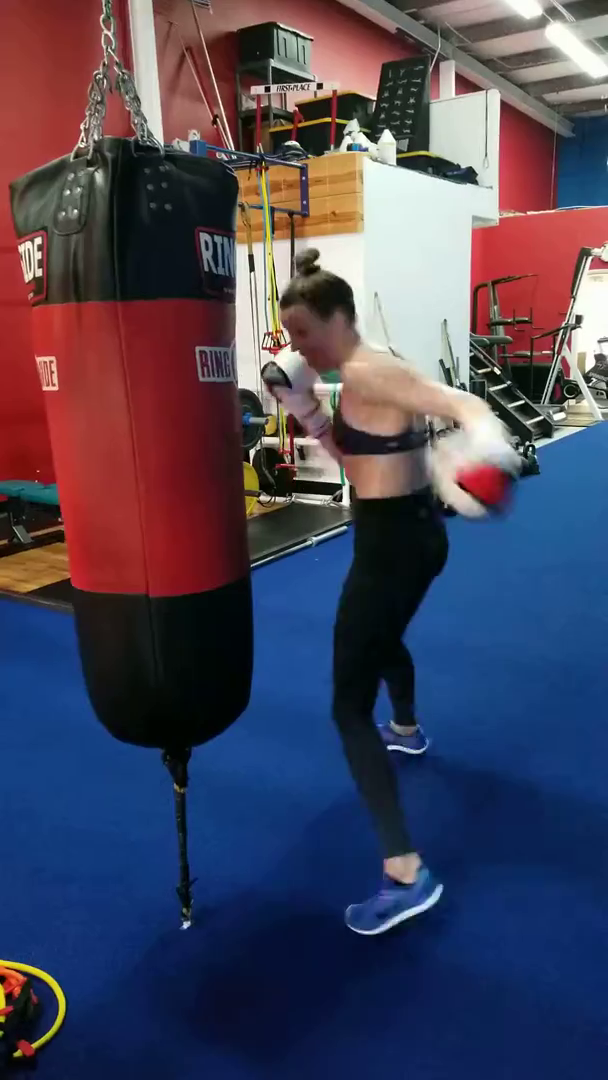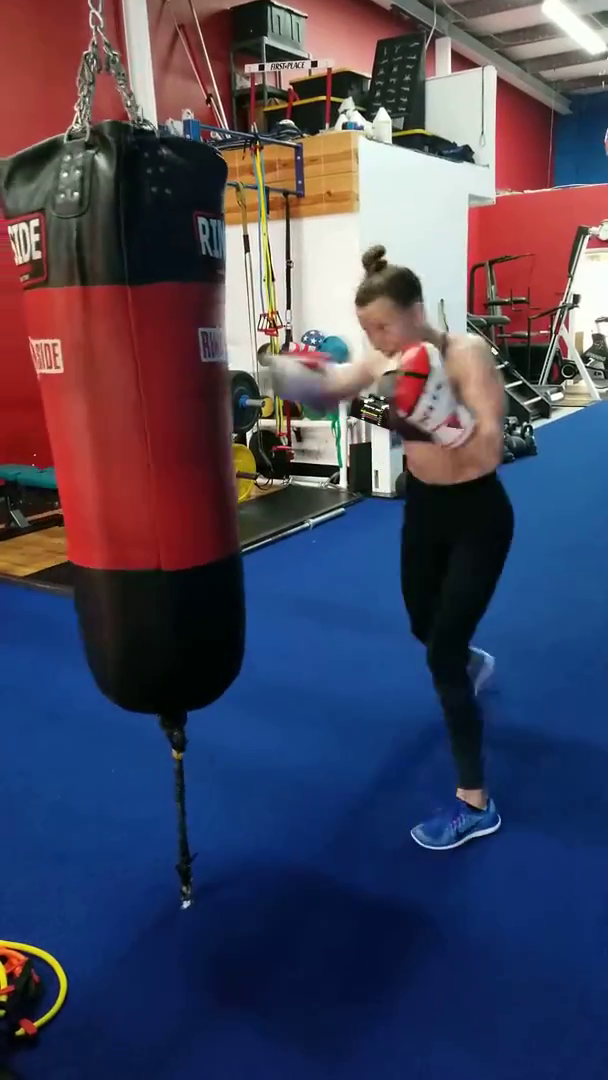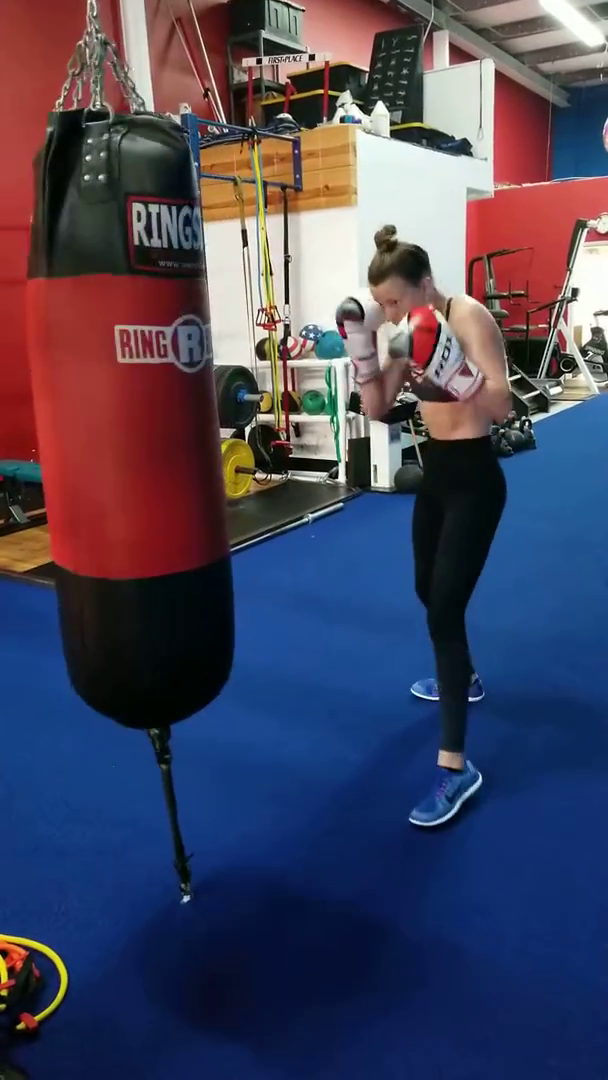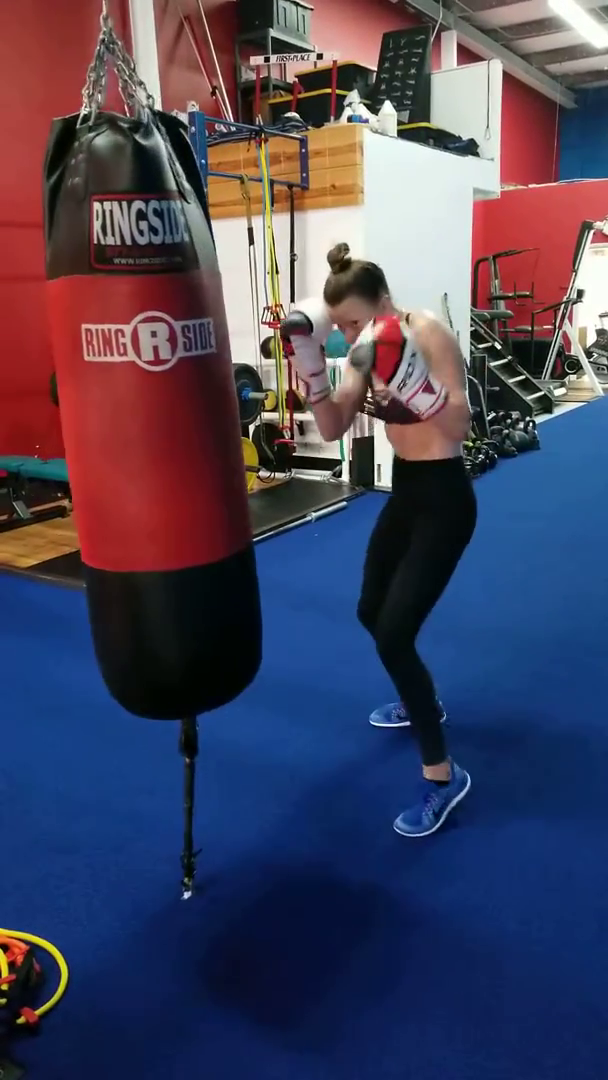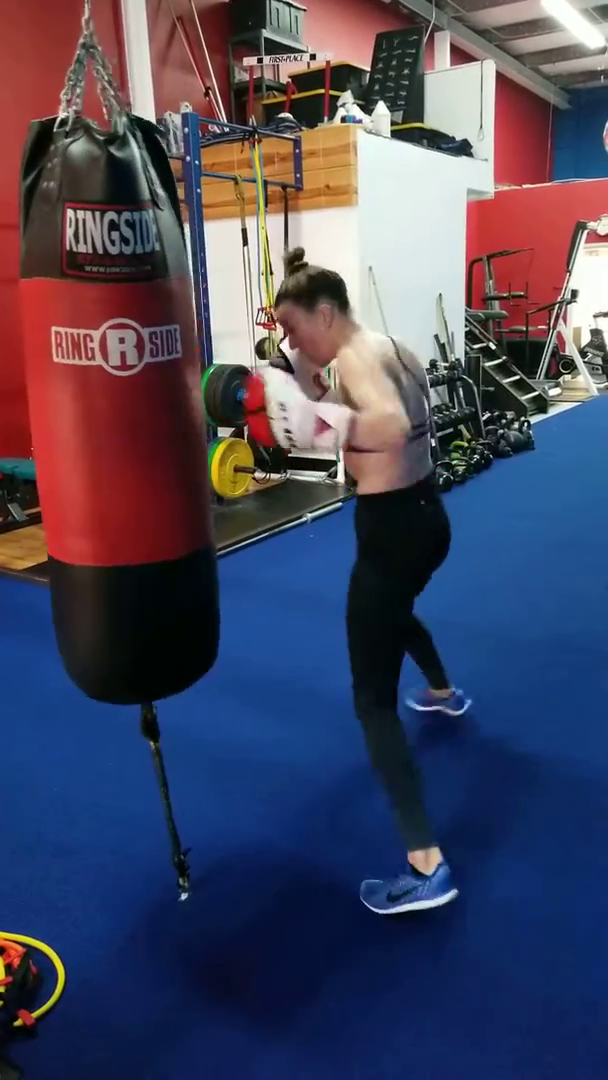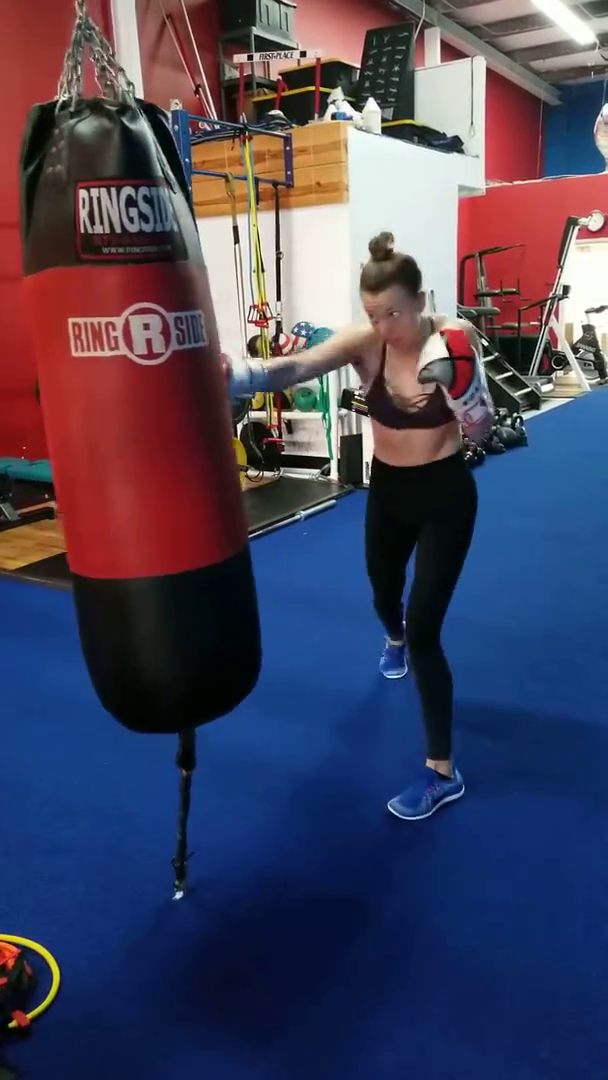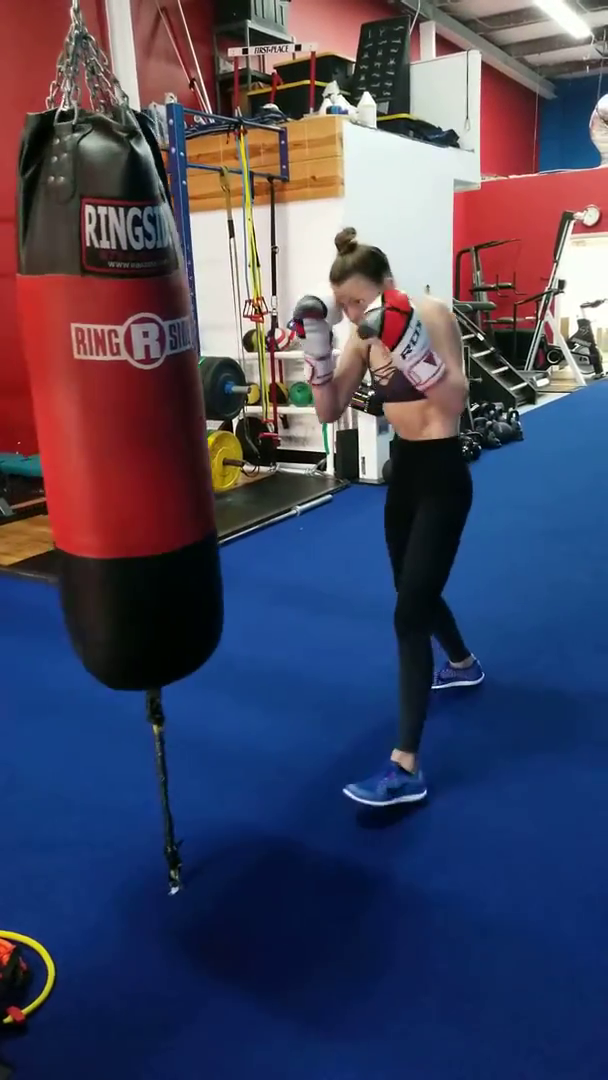
dt=0.7s
person 1, frame 1
left shoulder: (364, 370)
right shoulder: (354, 376)
left elbow: (460, 402)
right elbow: (350, 453)
left wrist: (487, 450)
right wrist: (301, 402)
left hip: (393, 542)
right hip: (413, 533)
left knee: (349, 706)
right knee: (379, 642)
left ankle: (406, 872)
right ankle: (407, 727)
person 1, frame 2
left shoulder: (466, 354)
right shoulder: (387, 353)
left elbow: (491, 453)
right elbow: (335, 385)
left hip: (481, 515)
right hip: (425, 509)
left knee: (441, 659)
right knee: (425, 624)
left ankle: (474, 801)
right ankle: (472, 663)
person 1, frame 3
left shoulder: (468, 316)
right shoulder: (409, 333)
left elbow: (500, 405)
right elbow: (375, 409)
left wrist: (446, 359)
right wrist: (361, 344)
left hip: (472, 476)
right hip: (436, 470)
left knee: (444, 610)
right knee: (428, 588)
left ankle: (454, 767)
right ankle: (462, 677)
person 1, frame 4
left shoulder: (431, 334)
right shoulder: (366, 354)
left elbow: (458, 422)
right elbow: (331, 428)
left wrist: (406, 369)
right wrist: (309, 359)
left hip: (445, 499)
right hip: (404, 492)
left knee: (393, 633)
right knee: (372, 613)
left ankle: (441, 776)
right ankle: (421, 701)
person 1, frame 5
left shoulder: (357, 358)
right shoulder: (389, 350)
left elbow: (394, 437)
left wrist: (305, 417)
right wrist: (304, 383)
left hip: (389, 534)
right hip: (424, 519)
left knee: (373, 698)
right knee: (394, 610)
left ankle: (427, 866)
right ankle: (445, 692)
person 1, frame 6
left shoulder: (456, 338)
right shoulder: (359, 343)
left elbow: (482, 431)
right elbow: (292, 368)
right wrist: (242, 374)
left hip: (444, 494)
right hip: (387, 489)
left knee: (423, 632)
right knee: (383, 600)
left ankle: (441, 771)
right ankle: (396, 640)
person 1, frame 7
left shoulder: (430, 314)
right shoulder: (363, 337)
left elbow: (456, 402)
right elbow: (329, 412)
left wrist: (411, 347)
right wrist: (317, 347)
left hip: (441, 474)
right hip: (403, 469)
left knee: (409, 613)
right knee: (415, 588)
left ankle: (406, 767)
right ankle: (462, 665)
